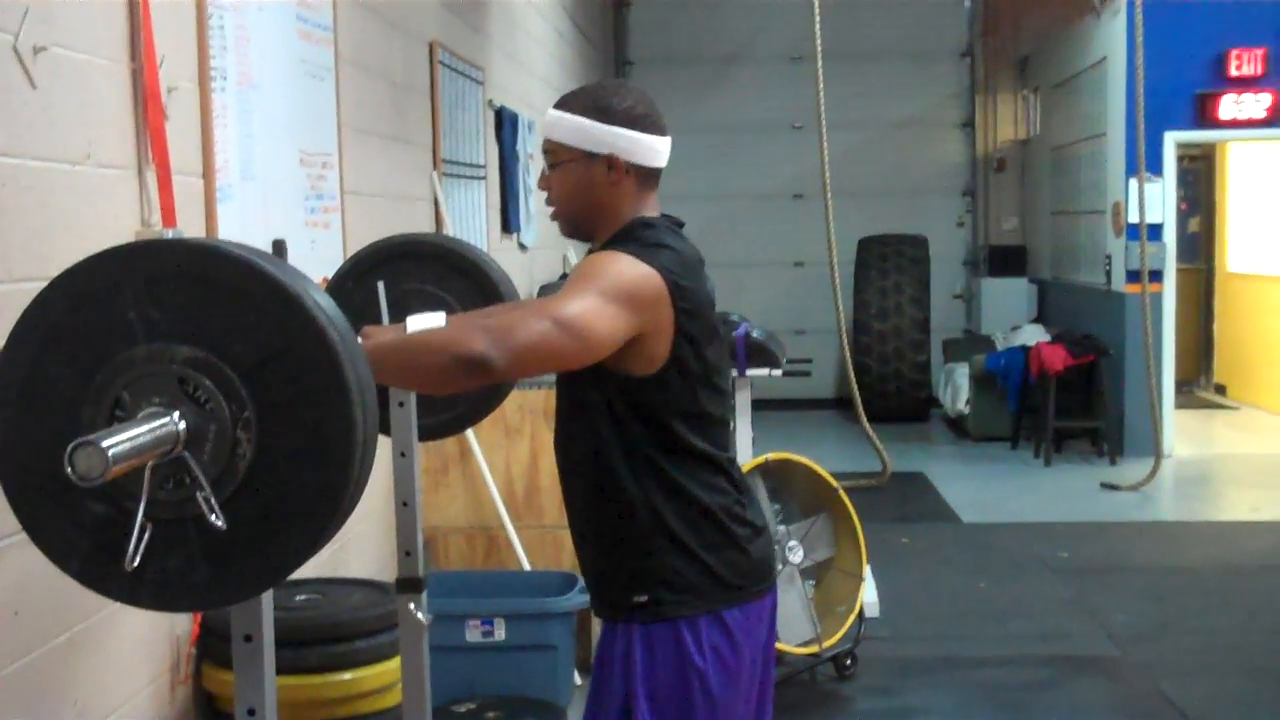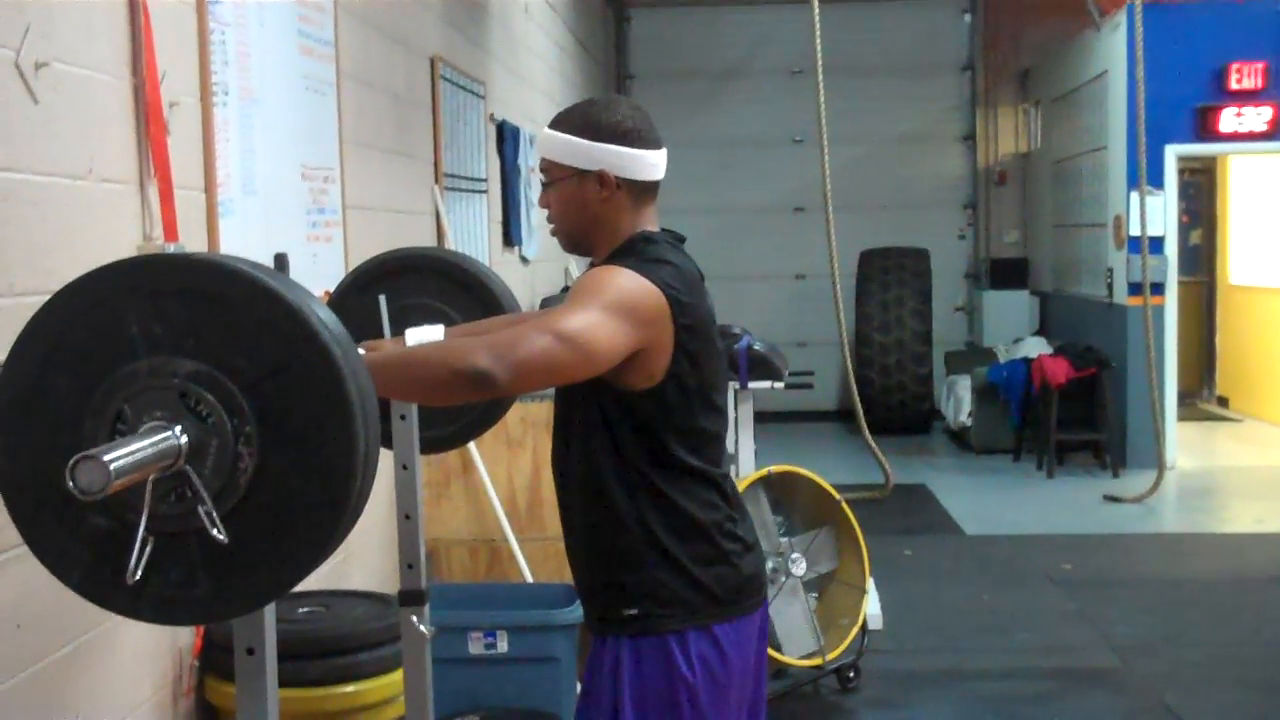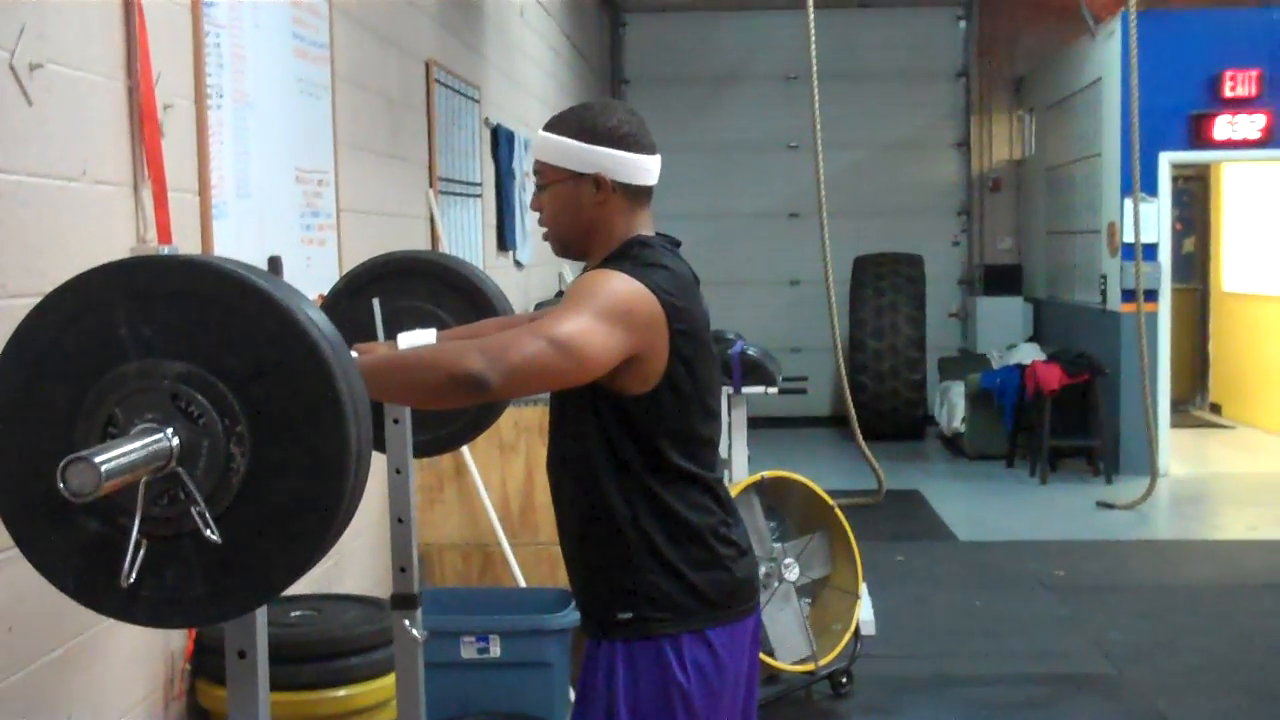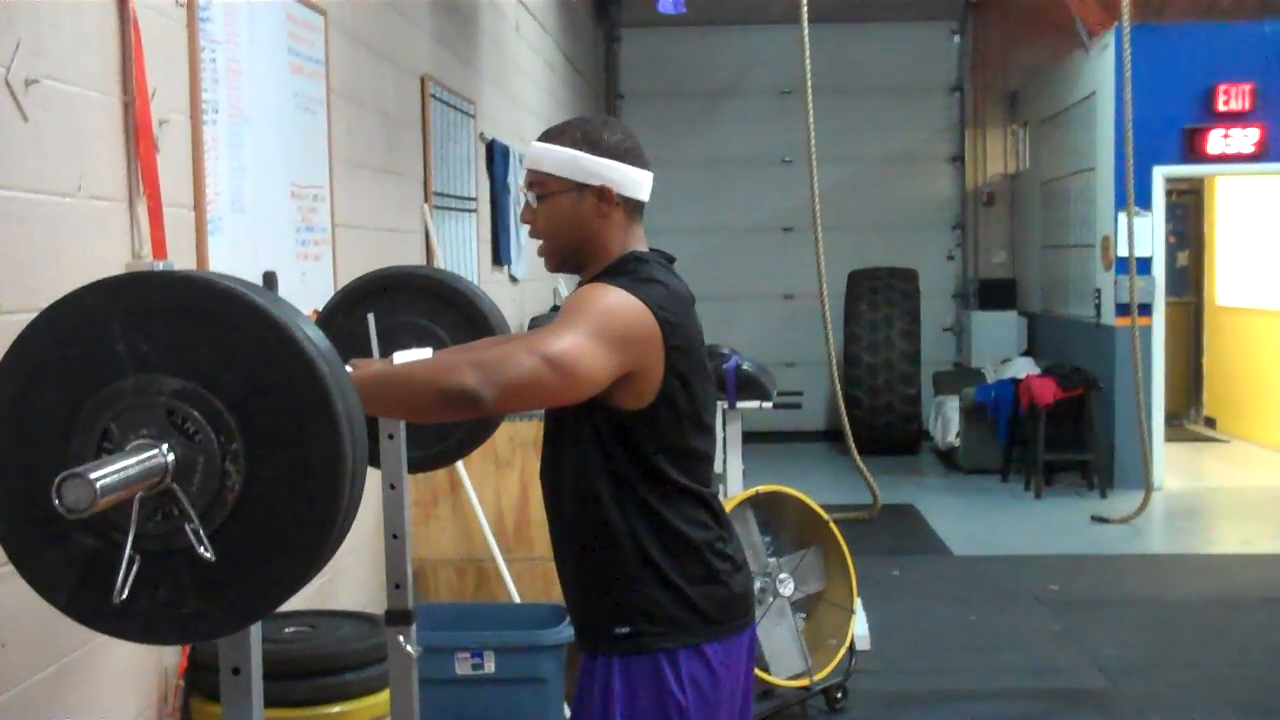
dt=0.4s
person 1, frame 1
left shoulder: (631, 277)
right shoulder: (655, 258)
left elbow: (486, 353)
right elbow: (534, 318)
right wrist: (399, 337)
left hip: (683, 597)
right hip: (712, 575)
person 1, frame 2
left shoulder: (631, 290)
right shoulder: (655, 272)
left elbow: (486, 368)
right elbow: (538, 327)
right wrist: (401, 351)
left hip: (672, 612)
right hip: (706, 588)
person 1, frame 3
left shoulder: (626, 294)
right shoulder: (650, 276)
left elbow: (479, 370)
right elbow: (531, 331)
right wrist: (395, 353)
left hip: (666, 616)
right hip: (698, 594)
person 1, frame 4
left shoulder: (621, 309)
right shoulder: (641, 291)
left elbow: (473, 386)
right elbow: (522, 350)
right wrist: (382, 372)
left hip: (663, 631)
right hip: (690, 609)
